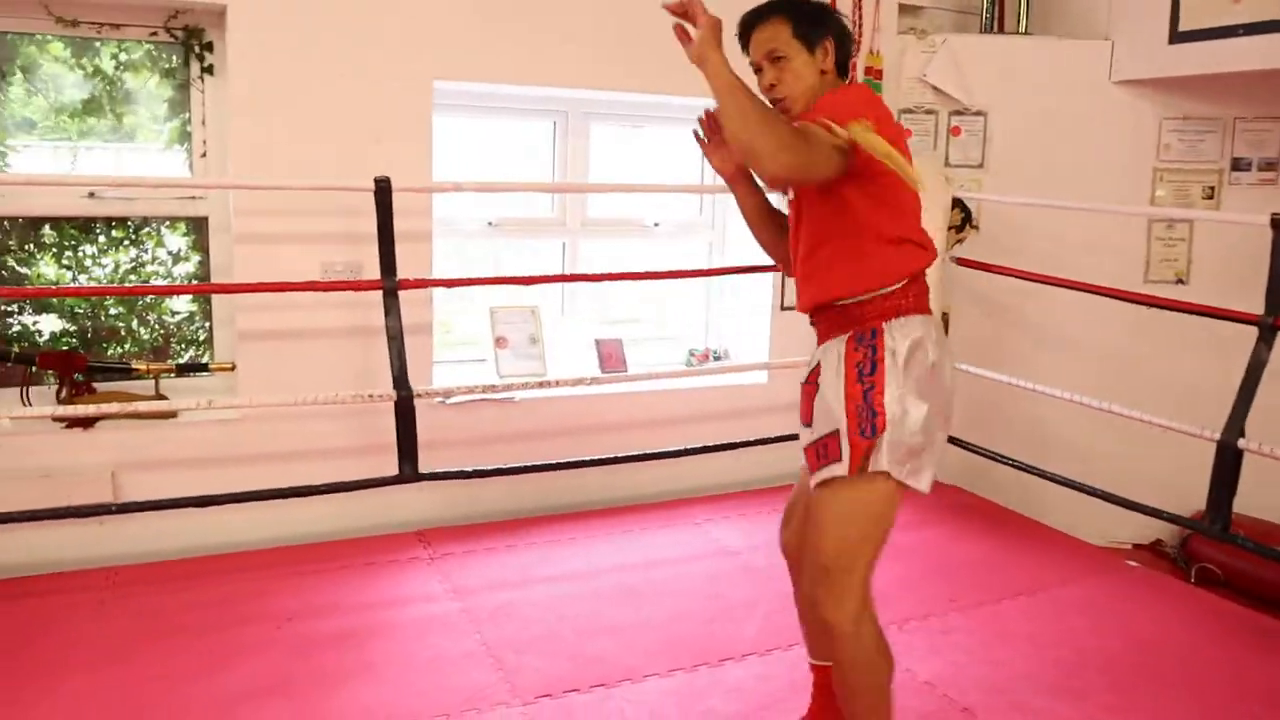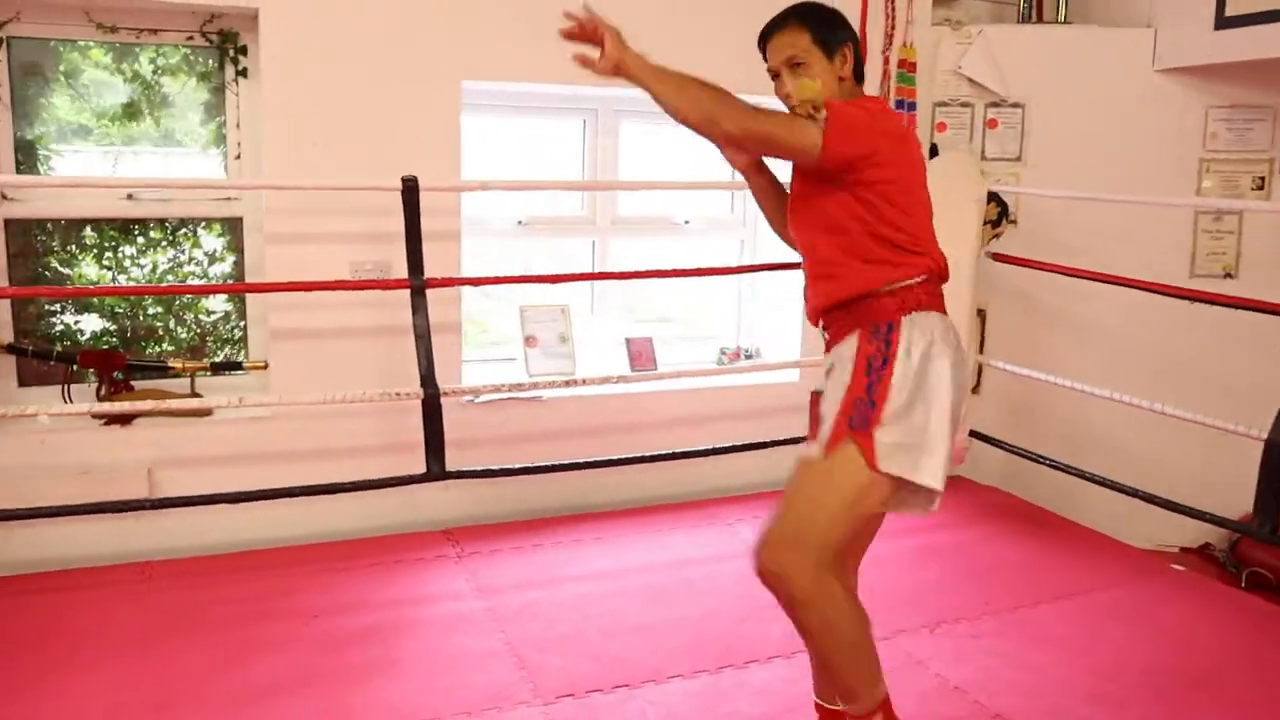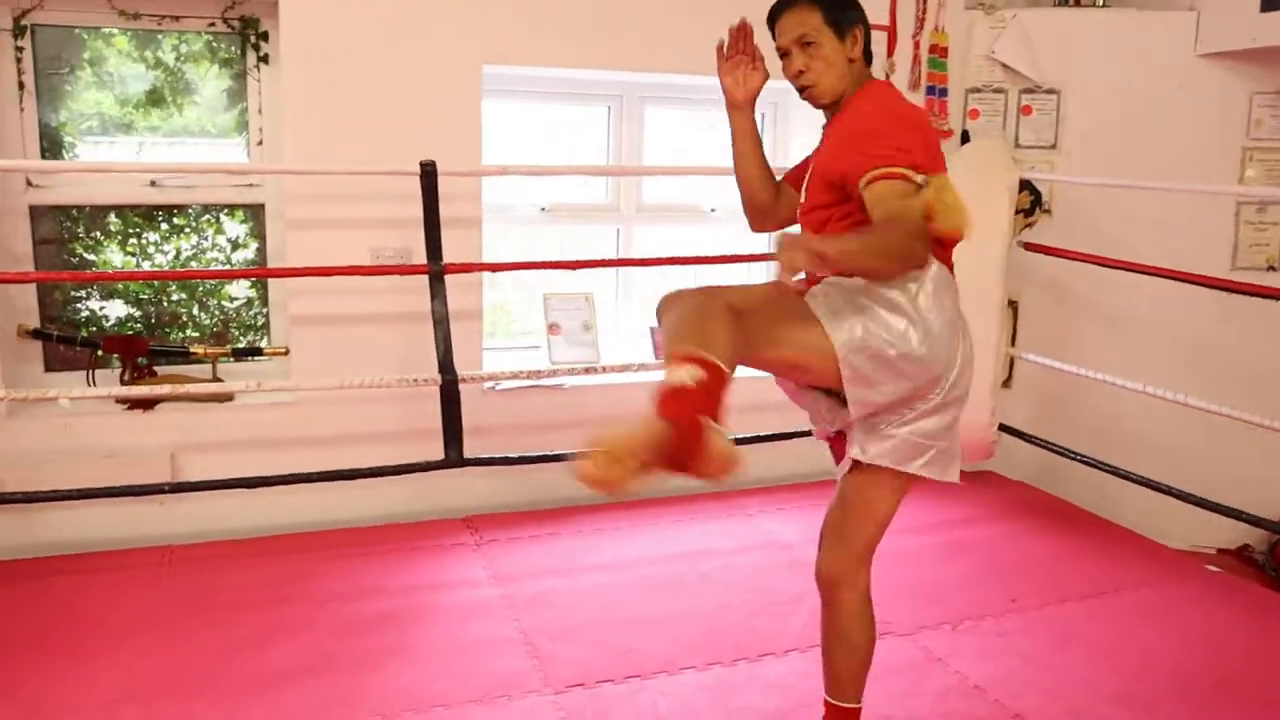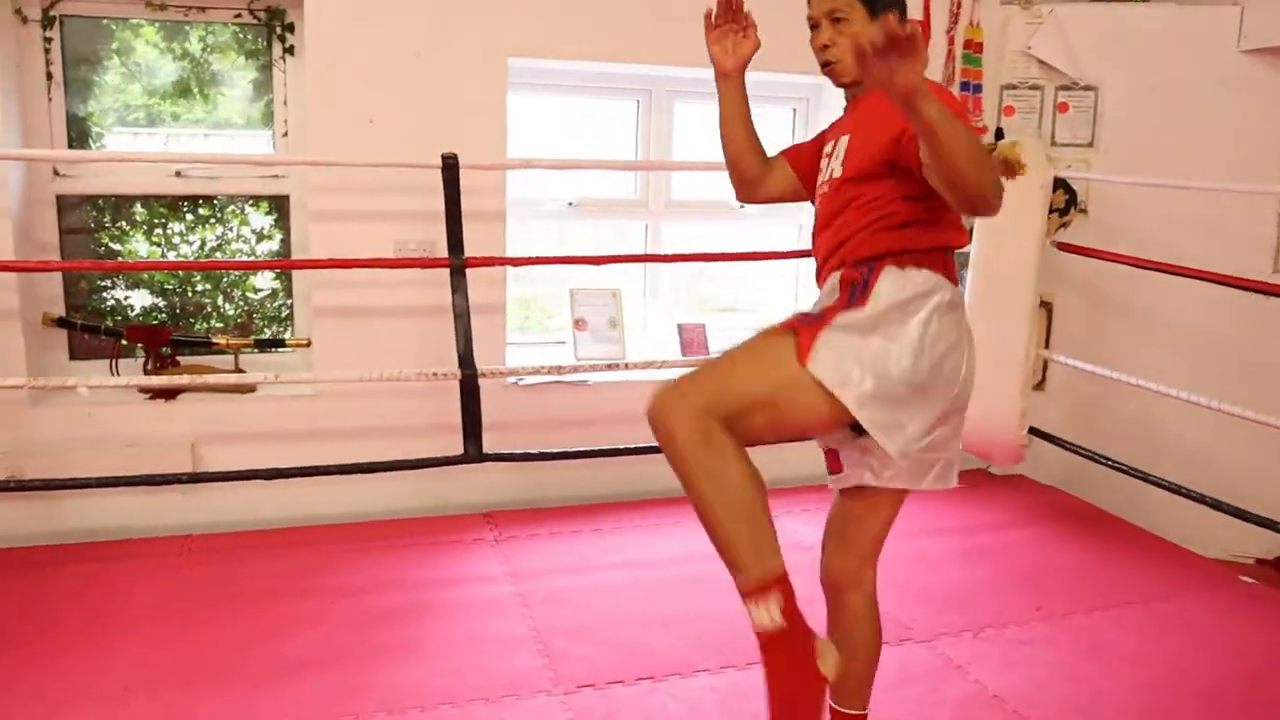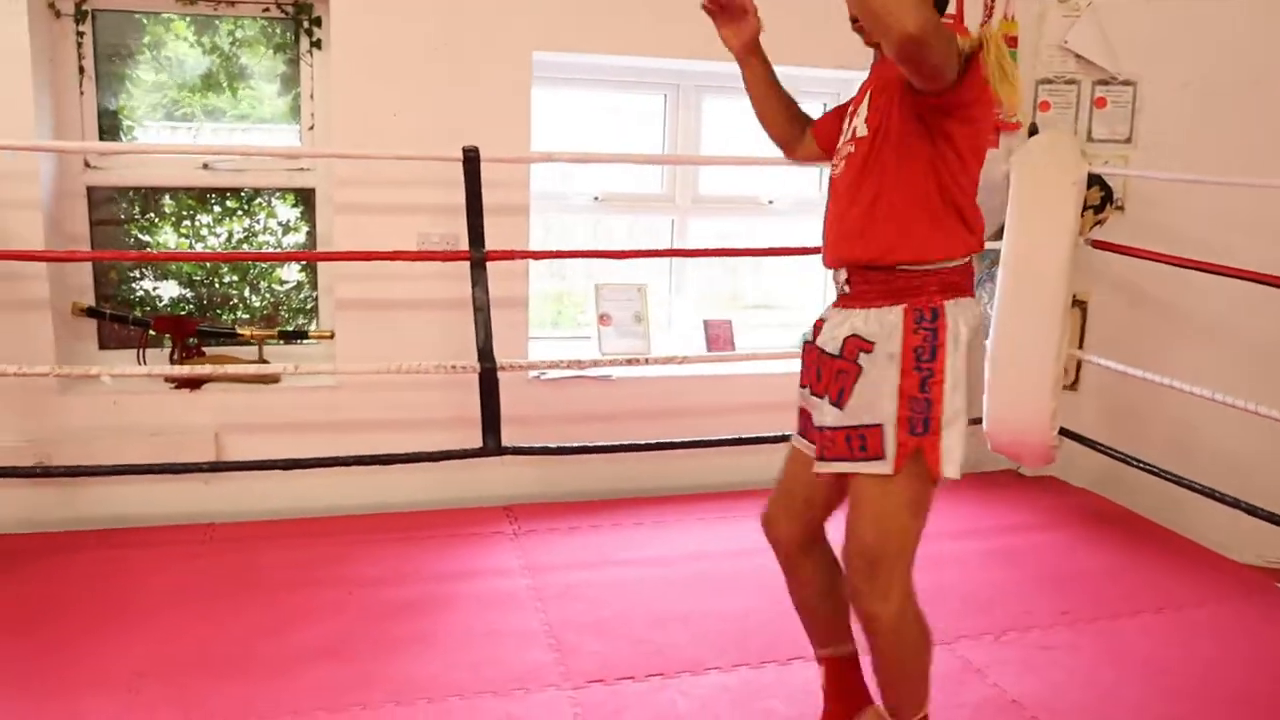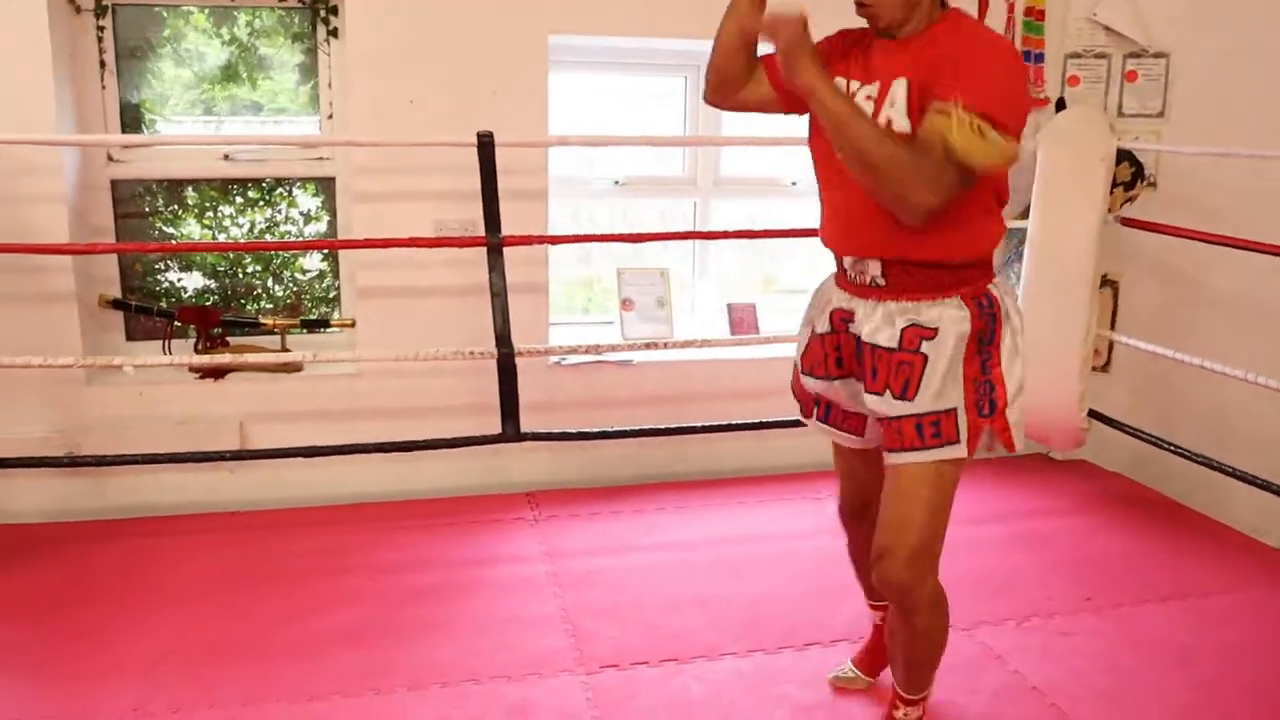
dt=0.2s
person 1, frame 1
left shoulder: (853, 112)
right shoulder: (824, 143)
left elbow: (784, 161)
right elbow: (793, 253)
left wrist: (713, 62)
right wrist: (734, 171)
left hip: (881, 360)
right hip: (862, 361)
left knee: (836, 587)
right knee: (803, 538)
person 1, frame 2
left shoulder: (866, 125)
right shoulder: (841, 149)
left elbow: (739, 123)
right elbow: (804, 233)
left wrist: (633, 65)
right wrist: (750, 168)
left hip: (895, 353)
right hip: (876, 358)
left knee: (793, 561)
right knee: (821, 565)
person 1, frame 3
left shoulder: (880, 120)
right shoulder: (847, 135)
left elbow: (903, 245)
right elbow: (767, 211)
left wrist: (818, 252)
right wrist: (742, 108)
left hip: (894, 315)
right hip: (915, 352)
left knee: (694, 309)
right knee: (840, 563)
left ankle: (679, 428)
person 1, frame 4
left shoulder: (916, 109)
right shoulder: (845, 129)
left elbow: (981, 194)
right elbow: (754, 184)
left wrist: (913, 92)
right wrist: (729, 76)
left hip: (896, 320)
right hip: (889, 348)
left knee: (683, 411)
right knee: (846, 567)
left ankle: (788, 645)
person 1, frame 5
right shoulder: (885, 86)
right elbow: (799, 141)
left hip: (909, 336)
right hip: (863, 327)
left knee: (878, 581)
right knee: (786, 523)
person 1, frame 6
left shoulder: (981, 59)
left elbow: (917, 195)
right elbow: (724, 90)
left wrist: (813, 83)
left hip: (935, 325)
right hip: (852, 310)
left knee: (901, 565)
right knee: (858, 503)
right ankle: (890, 636)
